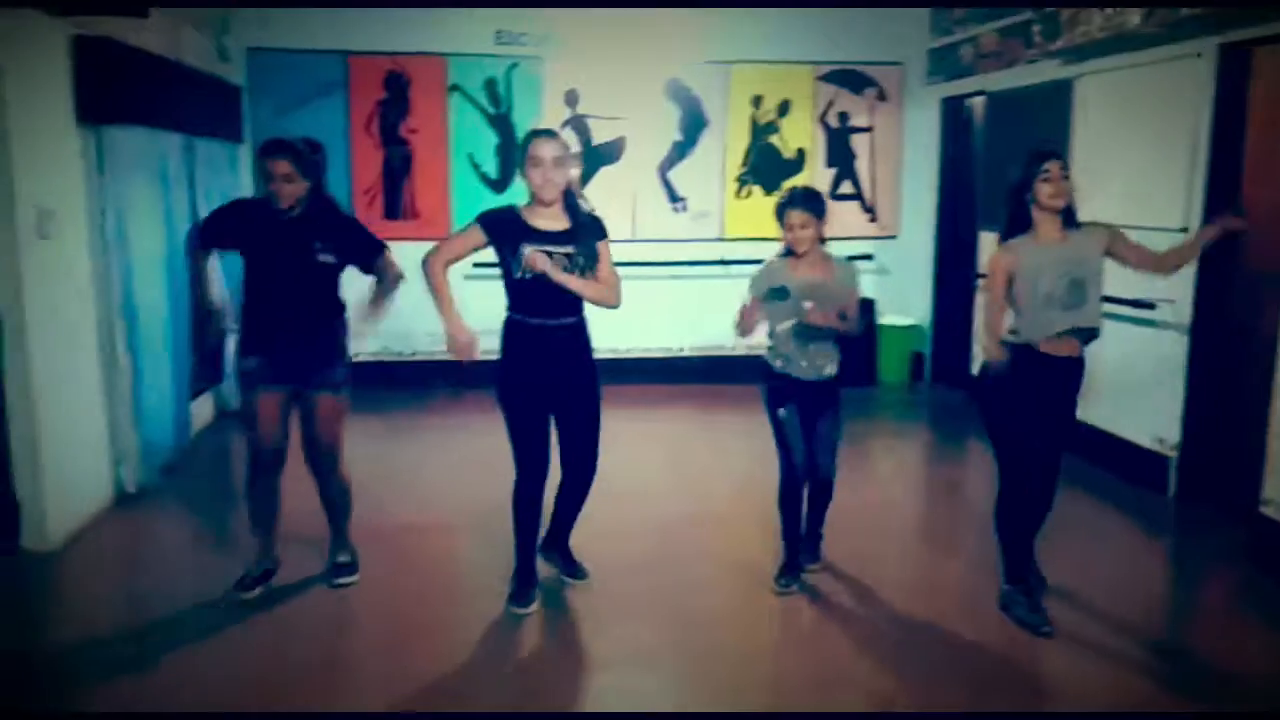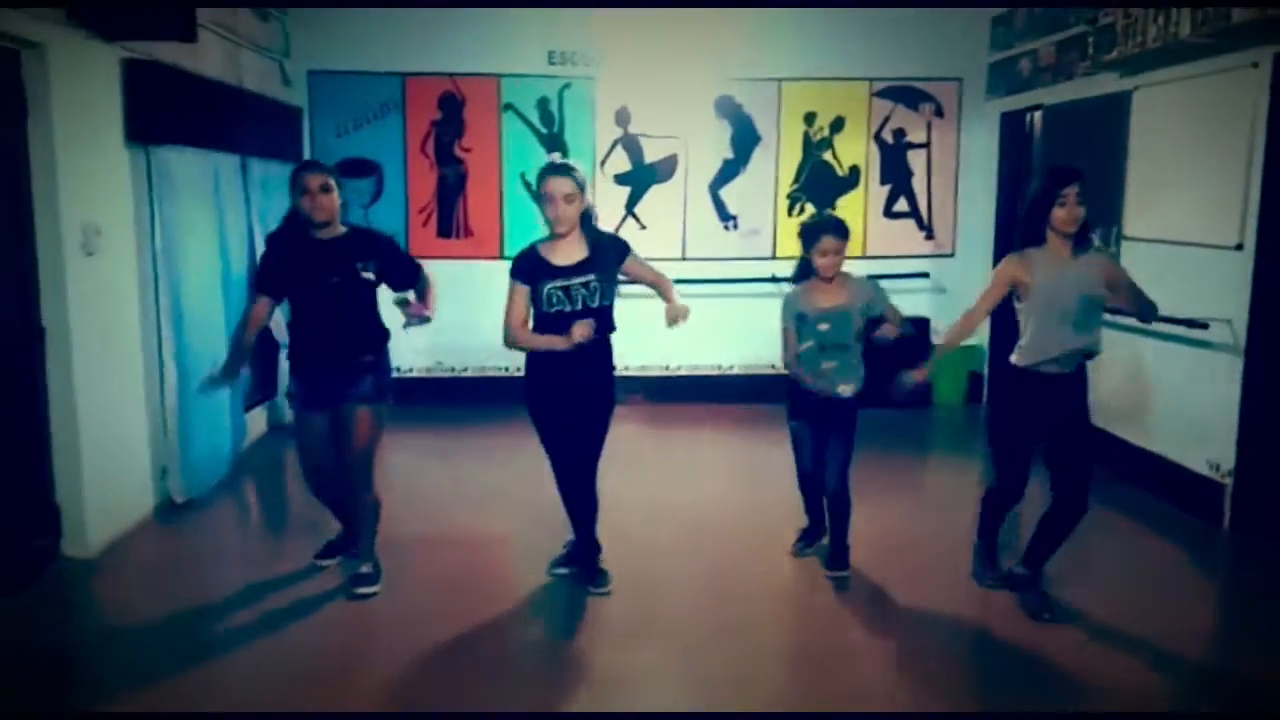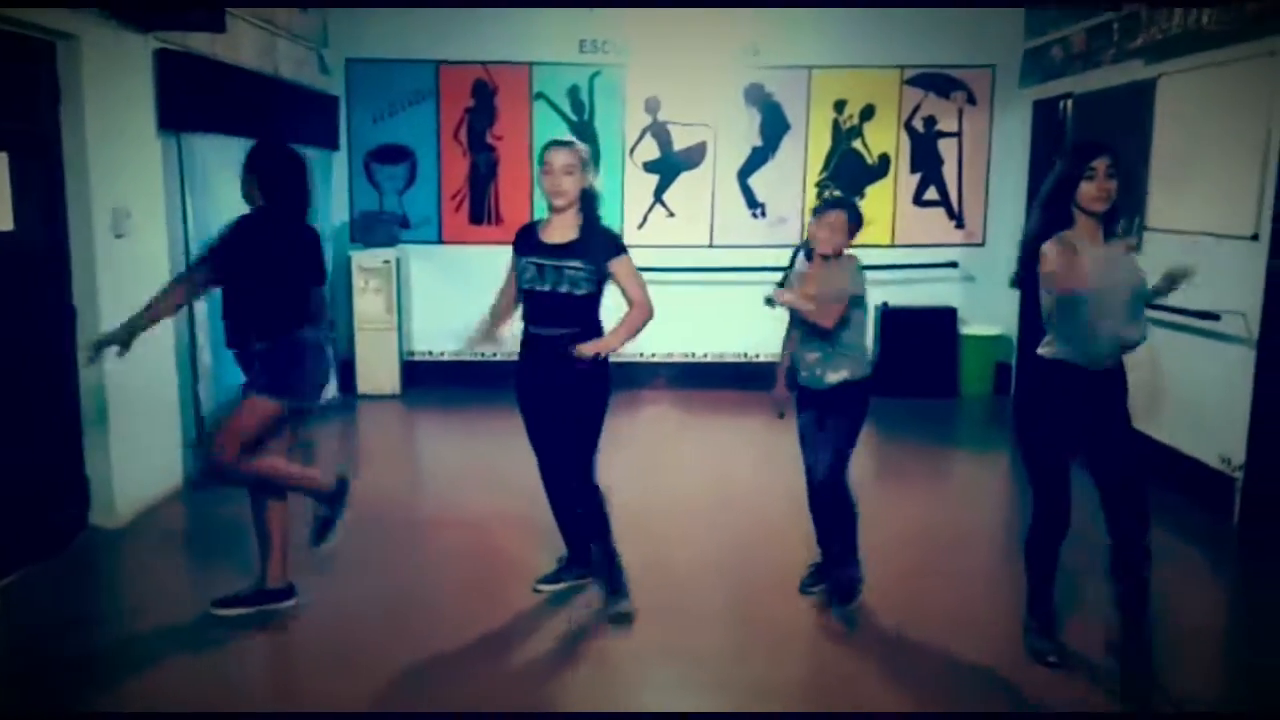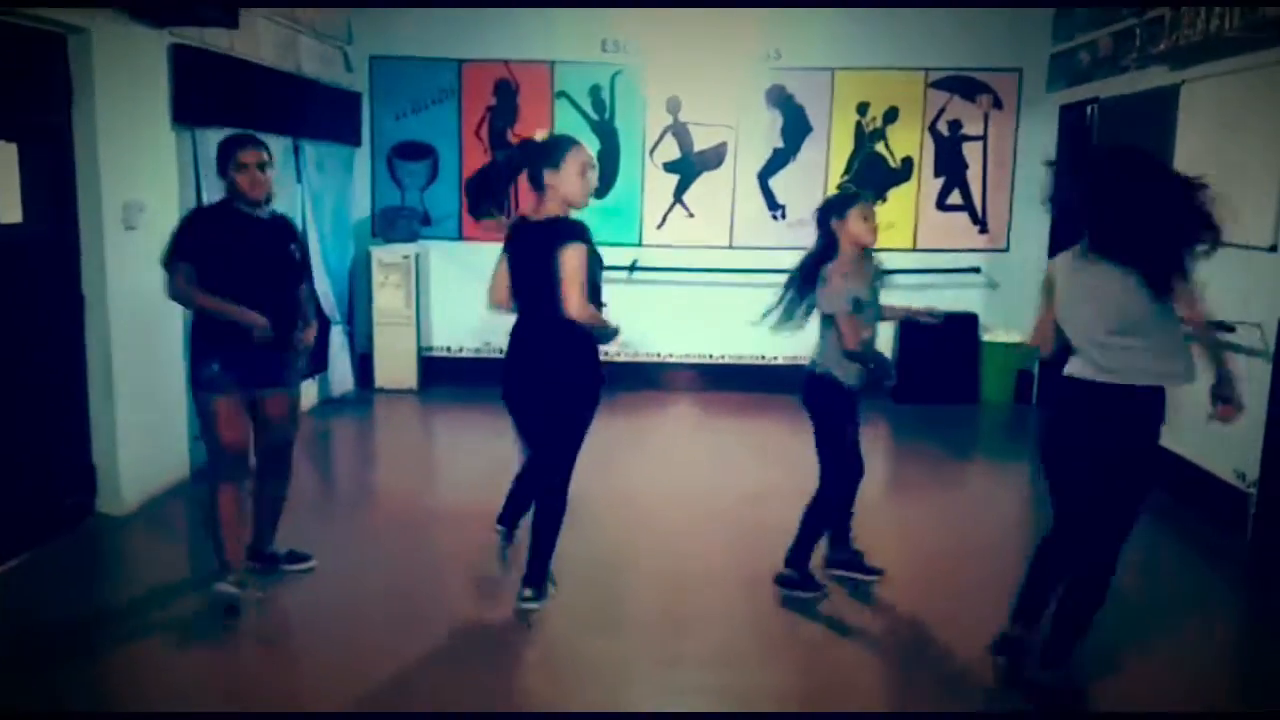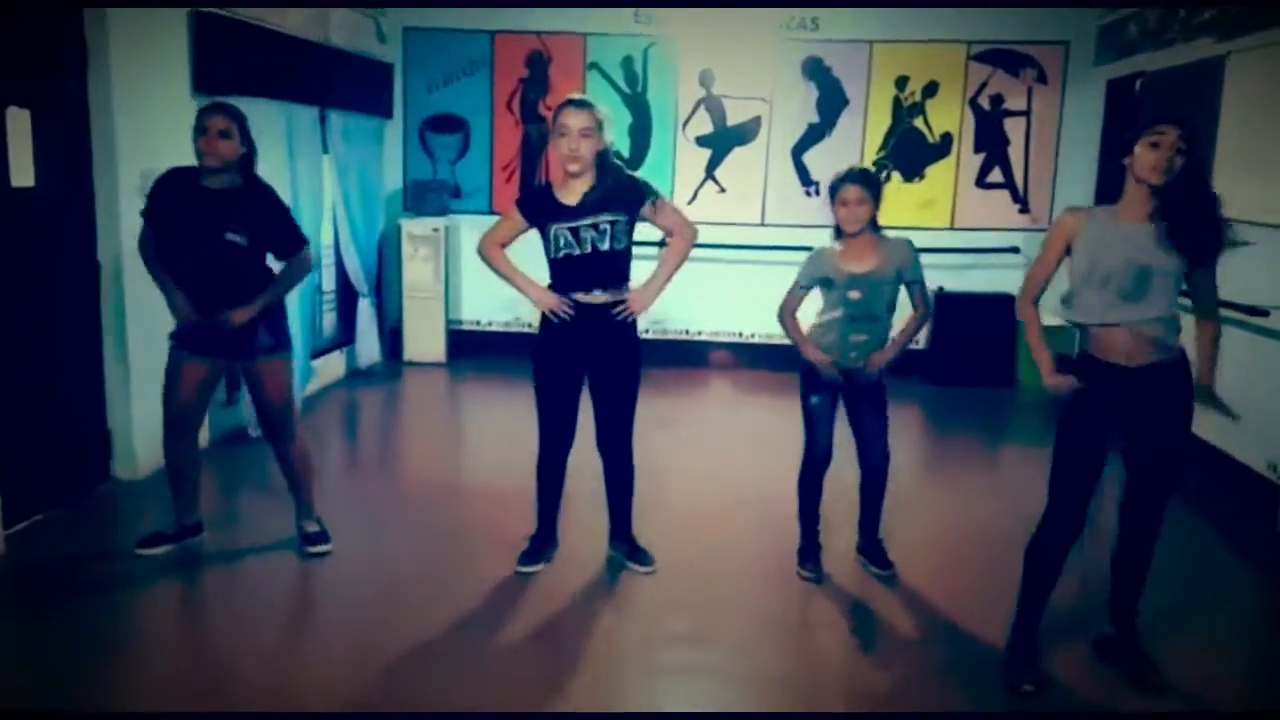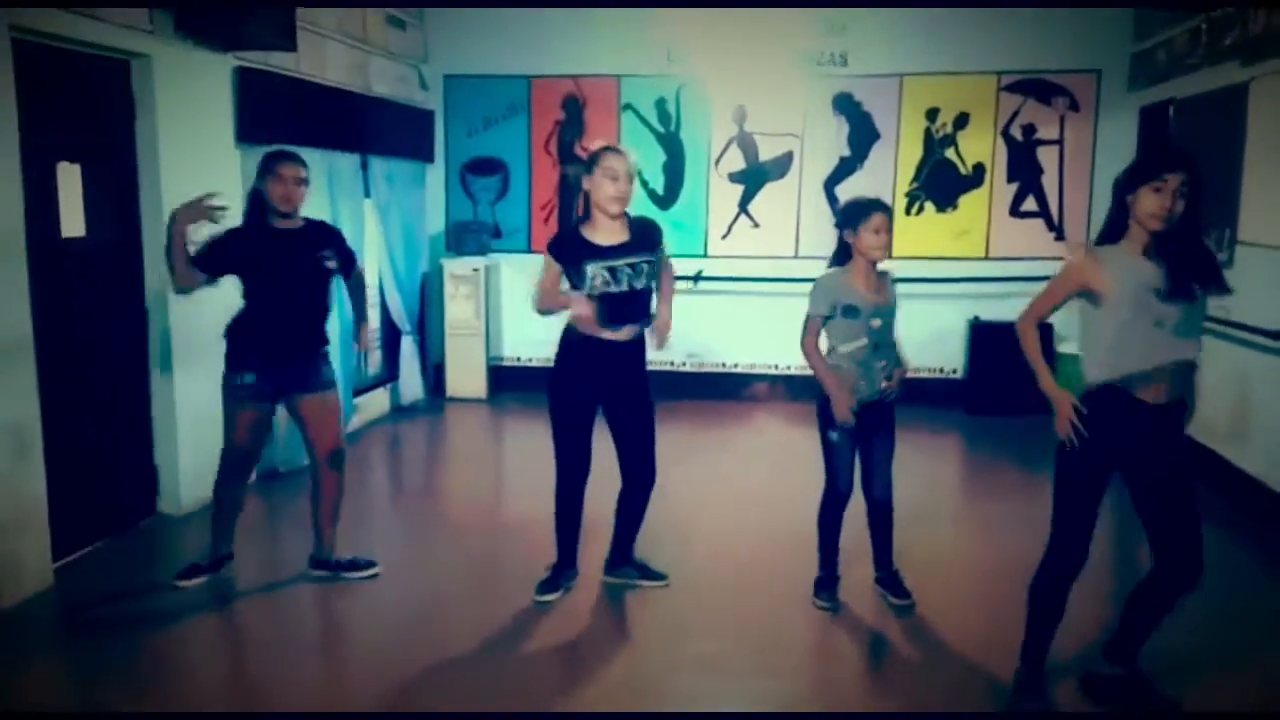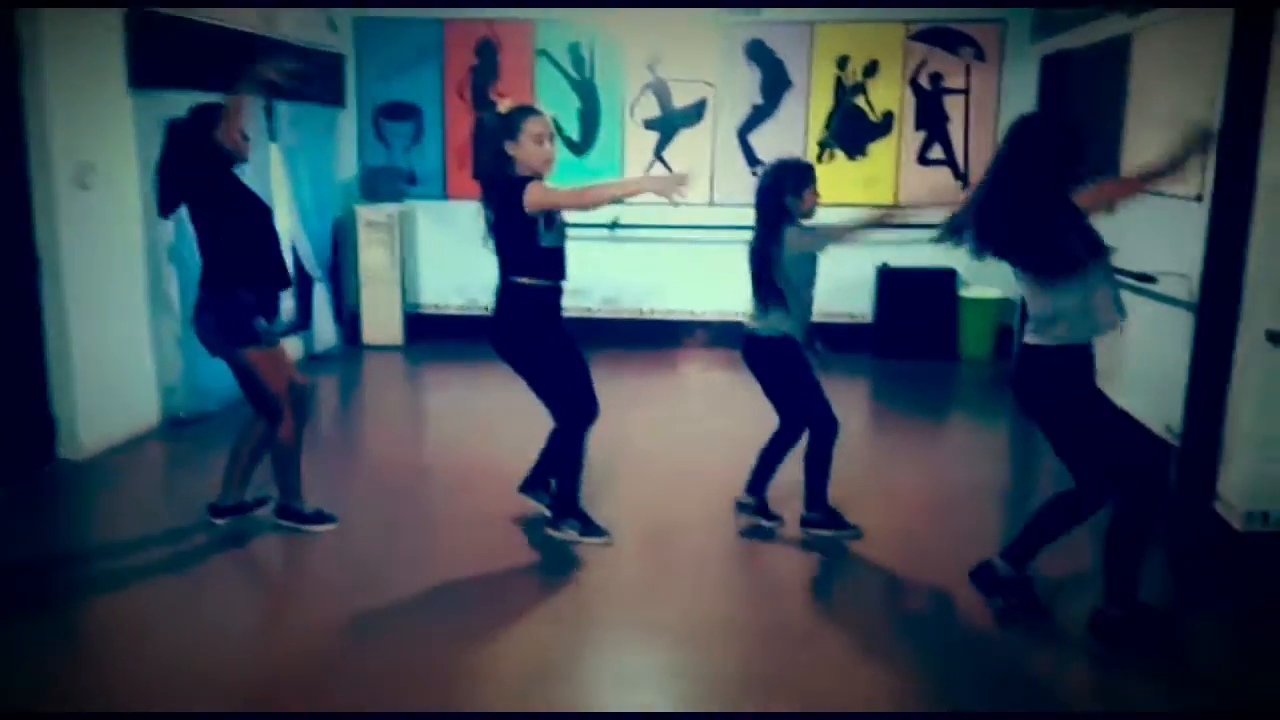
dt=0.7s
person 1, frame 1
left shoulder: (1097, 238)
right shoulder: (1010, 253)
left elbow: (1162, 264)
right elbow: (991, 319)
left wrist: (1214, 231)
right wrist: (993, 346)
left hip: (1064, 371)
right hip: (1014, 370)
left knee: (1045, 479)
right knee: (1018, 480)
left ankle: (1023, 554)
right ankle: (1016, 586)
person 1, frame 2
left shoulder: (1101, 264)
right shoulder: (1020, 265)
left elbow: (1149, 311)
right elbow: (973, 318)
left wrist: (1131, 301)
right wrist: (930, 364)
left hip: (1071, 389)
right hip: (1023, 388)
left knee: (1074, 497)
right knee: (1010, 486)
left ankle: (1027, 573)
right ankle: (985, 548)
person 1, frame 3
left shoulder: (1124, 251)
right shoulder: (1058, 247)
right elbow: (1063, 279)
left wrist: (1162, 288)
right wrist: (1068, 283)
left hip: (1107, 392)
right hip: (1050, 389)
left knee: (1132, 520)
right knee: (1053, 515)
left ankle: (1135, 644)
right ankle: (1039, 619)
person 1, frame 4
left shoulder: (1061, 266)
right shoulder: (1161, 256)
left elbow: (1043, 344)
right elbow: (1200, 326)
right wrist: (1225, 386)
left hip: (1070, 408)
right hip: (1127, 416)
left knee: (1069, 530)
right knee: (1100, 545)
left ankle: (1020, 633)
right ankle: (1046, 661)
person 1, frame 5
left shoulder: (1185, 232)
right shoulder: (1078, 223)
left elbow: (1206, 313)
right elbow: (1027, 299)
left wrist: (1203, 378)
right wrist: (1046, 367)
left hip: (1162, 390)
right hip: (1093, 385)
left knee: (1141, 525)
right knee: (1062, 519)
left ankle: (1120, 634)
right ankle: (1023, 640)
person 1, frame 6
left shoulder: (1184, 261)
right shoulder: (1094, 264)
right elbow: (1027, 322)
left wrist: (1187, 402)
right wrist: (1054, 392)
left hip: (1162, 430)
right hip: (1105, 422)
left knee: (1181, 565)
right knee: (1066, 557)
left ankle: (1114, 666)
right ankle: (1031, 673)
person 1, frame 7
left shoulder: (1020, 223)
right shoulder: (1065, 210)
right elbow: (1153, 176)
right wrist: (1192, 146)
left hip: (1039, 367)
right hip: (1061, 375)
left knee: (1098, 484)
right knee: (1133, 485)
left ankle: (1005, 567)
right ankle: (1119, 609)
person 2, frame 1
left shoulder: (589, 226)
right shoulder: (502, 221)
left elbow: (612, 295)
right elbow: (434, 260)
left wrist: (558, 273)
right wrist: (452, 320)
left hip: (575, 356)
right hip: (522, 357)
left knee: (582, 465)
right knee: (532, 469)
left ankle: (556, 545)
right ankle: (524, 571)
person 2, frame 2
left shoulder: (610, 249)
right shoulder: (527, 263)
left elbow: (662, 281)
right elbow: (512, 335)
left wrist: (673, 302)
right wrist: (565, 342)
left hip: (595, 375)
right hip: (546, 377)
left knee: (582, 467)
right knee: (565, 466)
left ankle: (585, 552)
right ankle: (583, 543)
person 2, frame 3
left shoulder: (602, 240)
right shoulder: (526, 237)
left elbow: (642, 307)
right elbow: (509, 296)
left wrist: (608, 343)
right wrist: (489, 325)
left hip: (584, 373)
right hip: (535, 370)
left knee: (578, 475)
right knee: (552, 471)
left ankle: (610, 572)
right ankle: (578, 558)
person 2, frame 4
left shoulder: (520, 233)
right shoulder: (572, 233)
left elbow: (498, 300)
right elbow: (576, 308)
right wrist: (606, 326)
left hip: (524, 366)
right hip: (566, 369)
left knee: (540, 460)
right knee: (557, 471)
left ankle: (506, 526)
right ankle: (534, 580)
person 2, frame 5
left shoulder: (628, 191)
right shoulder: (538, 201)
left elbow: (684, 233)
right elbow: (490, 246)
left wrist: (651, 289)
right wrist: (532, 291)
left hip: (615, 329)
right hip: (562, 330)
left knee: (616, 442)
right knee: (554, 441)
left ankle: (622, 537)
right ankle: (544, 536)
person 2, frame 6
left shoulder: (648, 233)
right shoulder: (567, 243)
left elbow: (664, 274)
right elbow: (542, 301)
left wrist: (661, 316)
right wrist: (567, 302)
left hip: (629, 365)
right hip: (578, 364)
left knee: (641, 471)
right knee: (572, 473)
left ankle: (620, 560)
right ankle: (564, 567)
person 2, frame 7
left shoulder: (534, 193)
right shoulder: (514, 189)
right elbow: (577, 199)
right wrist: (647, 184)
left hip: (541, 314)
right hip: (521, 318)
left knee: (577, 407)
right knee: (576, 410)
left ankle: (538, 482)
right ankle: (565, 513)
person 3, frame 1
left shoulder: (333, 224)
right shoulder: (242, 216)
left elbow: (390, 270)
right elbow: (198, 242)
left wrist: (376, 301)
left hip: (322, 353)
right hip: (264, 353)
left knee: (325, 459)
right knee: (265, 459)
left ankle: (342, 548)
right ankle: (266, 557)
person 3, frame 2
left shoulder: (372, 244)
right shoulder: (284, 251)
left elbow: (419, 279)
right elbow: (259, 310)
left wrist: (423, 306)
right wrist: (234, 364)
left hip: (364, 372)
right hip: (309, 375)
left knee: (356, 472)
right knee: (318, 474)
left ankle: (364, 559)
right ankle: (351, 527)
person 3, frame 3
left shoulder: (252, 230)
right shoulder: (299, 232)
left elbow: (193, 284)
left wrist: (128, 329)
left hip: (282, 362)
right hip: (300, 356)
left knee: (223, 459)
right knee: (264, 466)
left ankle: (326, 487)
right ankle: (275, 584)
person 3, frame 4
left shoulder: (284, 228)
right shoulder: (207, 223)
left elbow: (301, 288)
right elbow: (180, 287)
left wrist: (309, 324)
right wrist: (245, 316)
left hip: (277, 358)
right hip: (221, 358)
left knee: (276, 456)
right knee: (230, 463)
left ankle: (262, 547)
right ankle: (231, 572)
person 3, frame 5
left shoulder: (259, 201)
right shoulder: (172, 186)
left elbow: (301, 262)
right elbow: (149, 242)
left wrist: (253, 306)
right wrist: (172, 292)
left hip: (257, 326)
right hip: (196, 327)
left knee: (280, 427)
right knee: (178, 425)
left ankle: (308, 519)
right ankle: (187, 522)
person 3, frame 6
left shoulder: (325, 236)
right shoulder: (242, 241)
left elbow: (352, 272)
right elbow: (184, 283)
left wrist: (363, 320)
right wrist: (177, 226)
left hip: (309, 364)
right hip: (253, 366)
left knee: (329, 457)
right knee: (236, 464)
left ankle: (325, 554)
right ankle: (219, 552)
person 3, frame 7
left shoulder: (218, 183)
right shoulder: (207, 177)
right elbow: (227, 126)
right wrist: (256, 79)
left hip: (242, 311)
right hip: (235, 312)
left knee: (271, 409)
right knee: (292, 402)
left ankle: (230, 500)
right ankle: (290, 506)
person 4, frame 1
left shoulder: (843, 270)
right shoulder: (771, 272)
left elbow: (854, 324)
right elbow: (744, 322)
left wrist: (833, 322)
right wrist: (748, 320)
left hip: (825, 383)
right hip: (784, 382)
left knee: (823, 469)
right knee: (795, 468)
left ankle: (813, 540)
right ankle: (792, 556)
person 4, frame 2
left shoulder: (863, 290)
right shoulder: (795, 299)
left elbow: (900, 324)
right elbow: (789, 353)
left wrist: (894, 328)
right wrist: (804, 379)
left hip: (842, 402)
right hip: (803, 399)
left knee: (834, 482)
right knee: (807, 476)
left ankle: (838, 547)
right ankle: (815, 525)
person 4, frame 3
left shoulder: (849, 271)
right shoulder: (798, 274)
left elbow: (829, 319)
left wrist: (790, 300)
right wrist: (781, 380)
left hip: (847, 389)
right hip: (809, 392)
left knee: (831, 477)
right knee: (816, 481)
left ankle: (848, 566)
right ankle: (829, 561)
person 4, frame 4
left shoulder: (865, 269)
right shoulder: (833, 278)
right elbow: (851, 343)
left wrist: (910, 313)
right wrist: (882, 362)
left hip: (842, 389)
right hip: (829, 391)
left knee: (849, 472)
right knee: (836, 480)
left ankle: (839, 552)
right ankle: (792, 570)
person 4, frame 5
left shoulder: (900, 252)
right shoulder: (822, 259)
left elbow: (922, 309)
right elbow: (786, 312)
left wrist: (891, 351)
right wrist: (808, 350)
left hip: (868, 372)
right hip: (822, 369)
left knee: (876, 460)
right knee: (818, 455)
left ankle: (869, 541)
right ankle: (808, 544)
person 4, frame 6
left shoulder: (886, 283)
right shoulder: (833, 283)
right elbow: (809, 341)
left wrist: (900, 367)
right wrist: (833, 390)
left hip: (880, 405)
right hip: (842, 403)
left knee: (879, 493)
right knee: (839, 490)
left ankle: (885, 572)
right ankle: (827, 576)
person 4, frame 7
left shoulder: (773, 236)
right shoulder: (799, 237)
right elbow: (849, 230)
left wrist: (807, 335)
right wrist: (893, 214)
left hip: (764, 343)
right hip: (778, 348)
left knee: (793, 423)
right knee: (823, 424)
left ankle: (753, 498)
right ankle: (816, 512)
